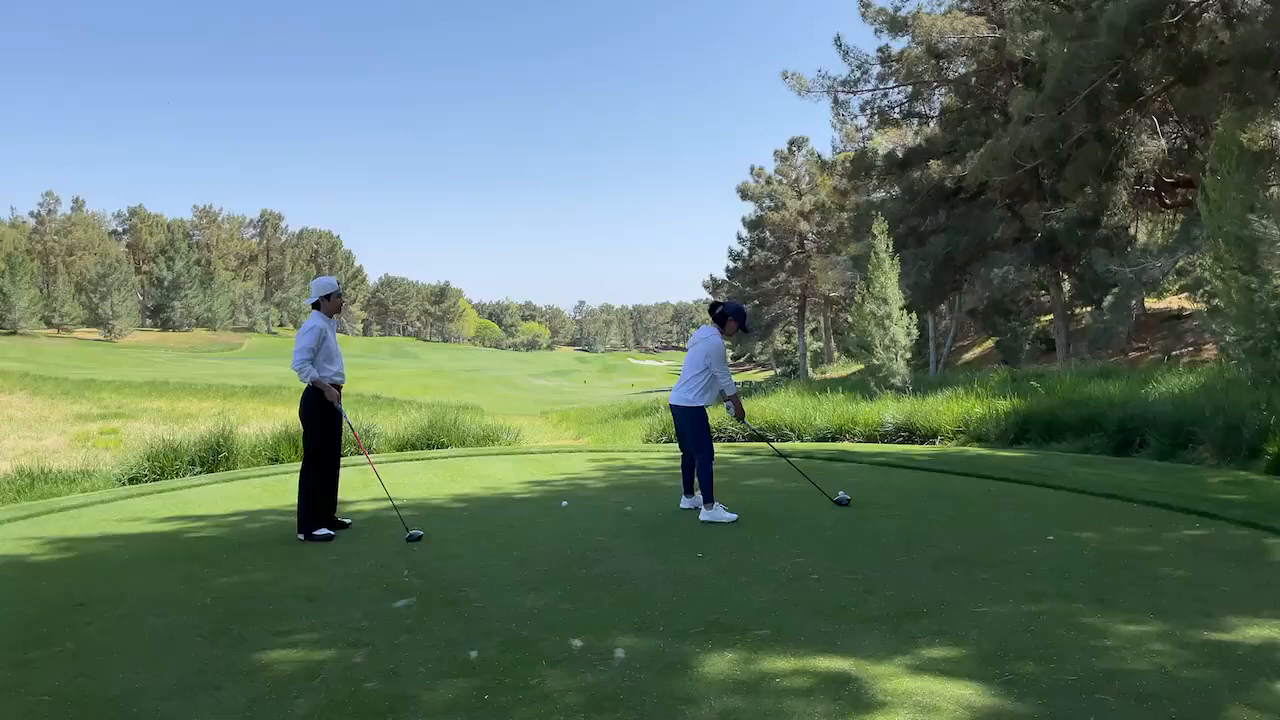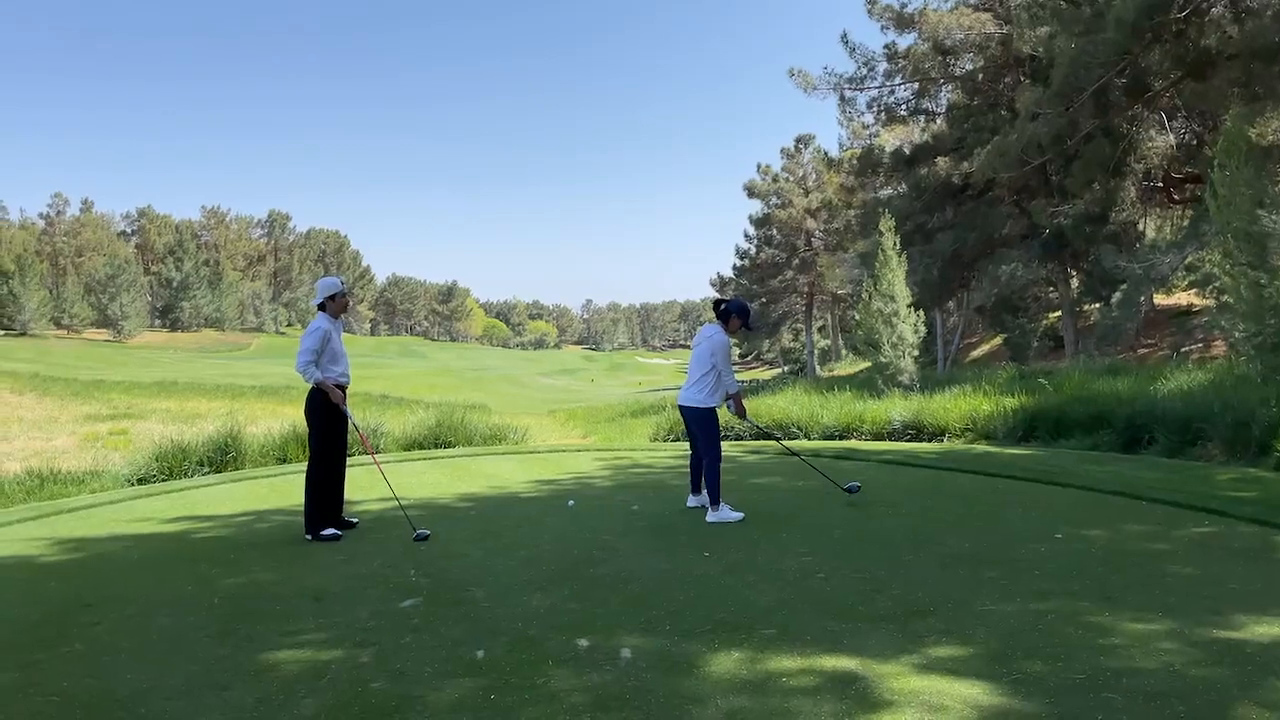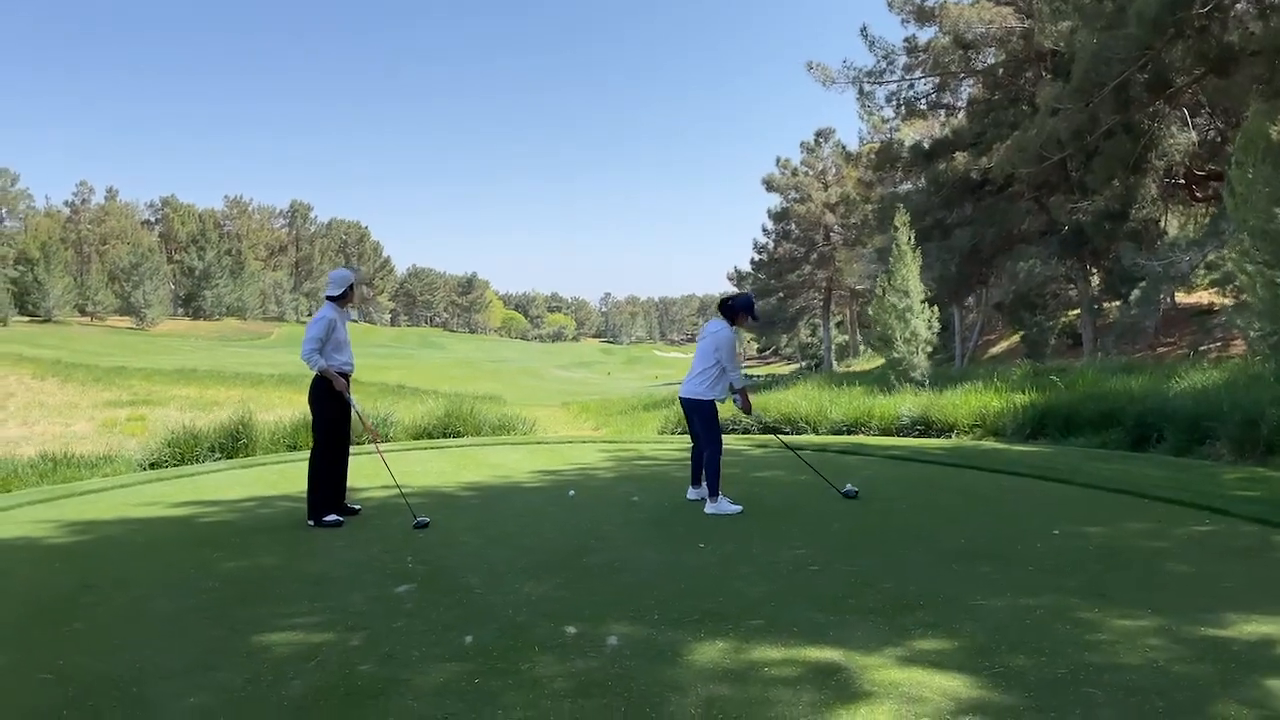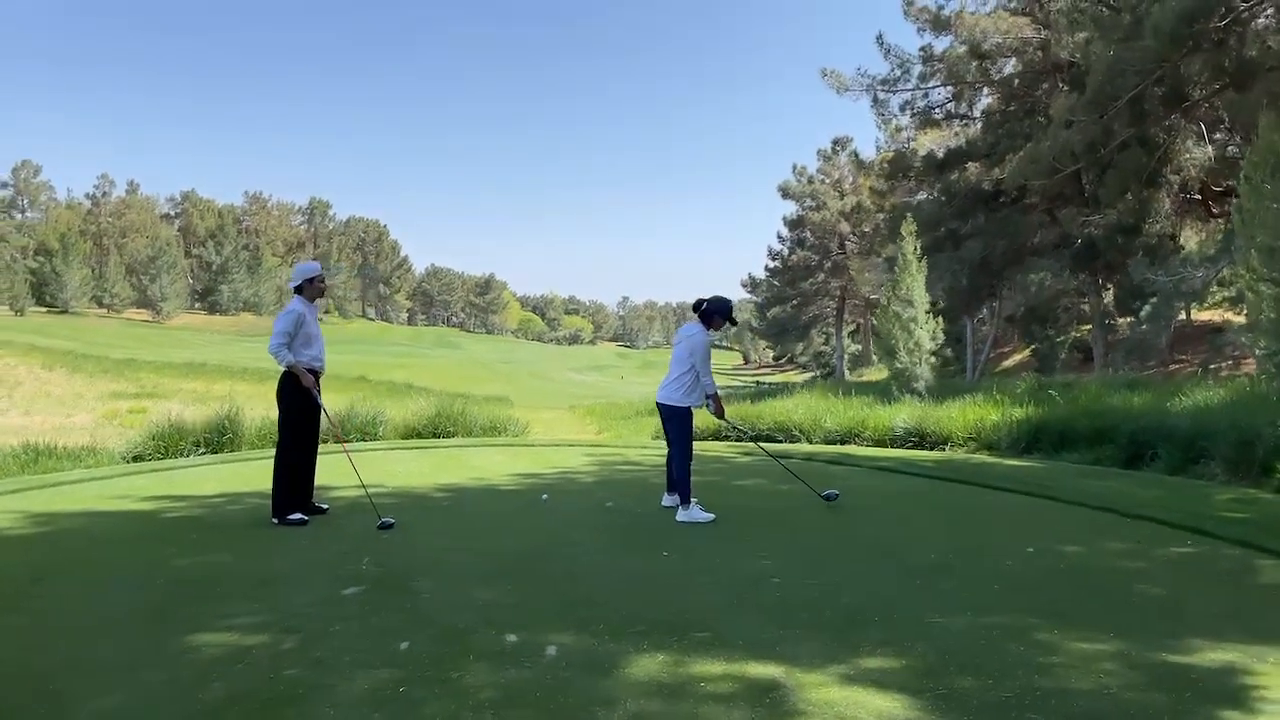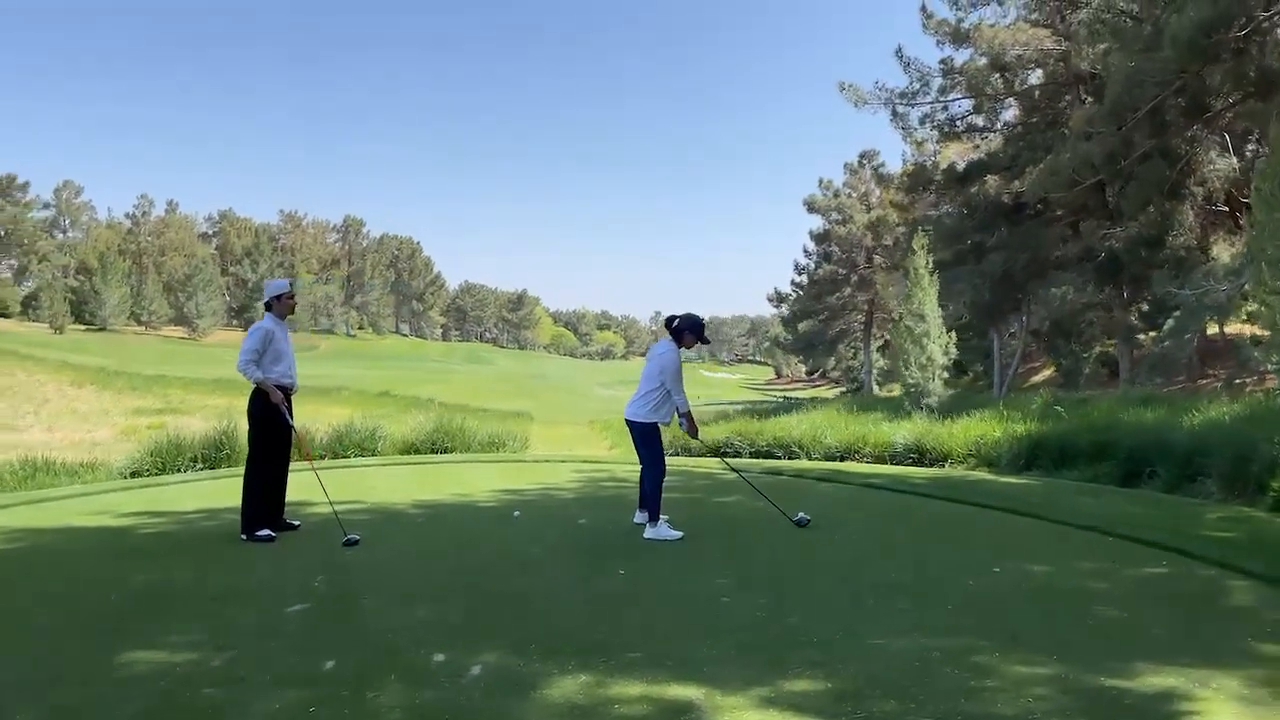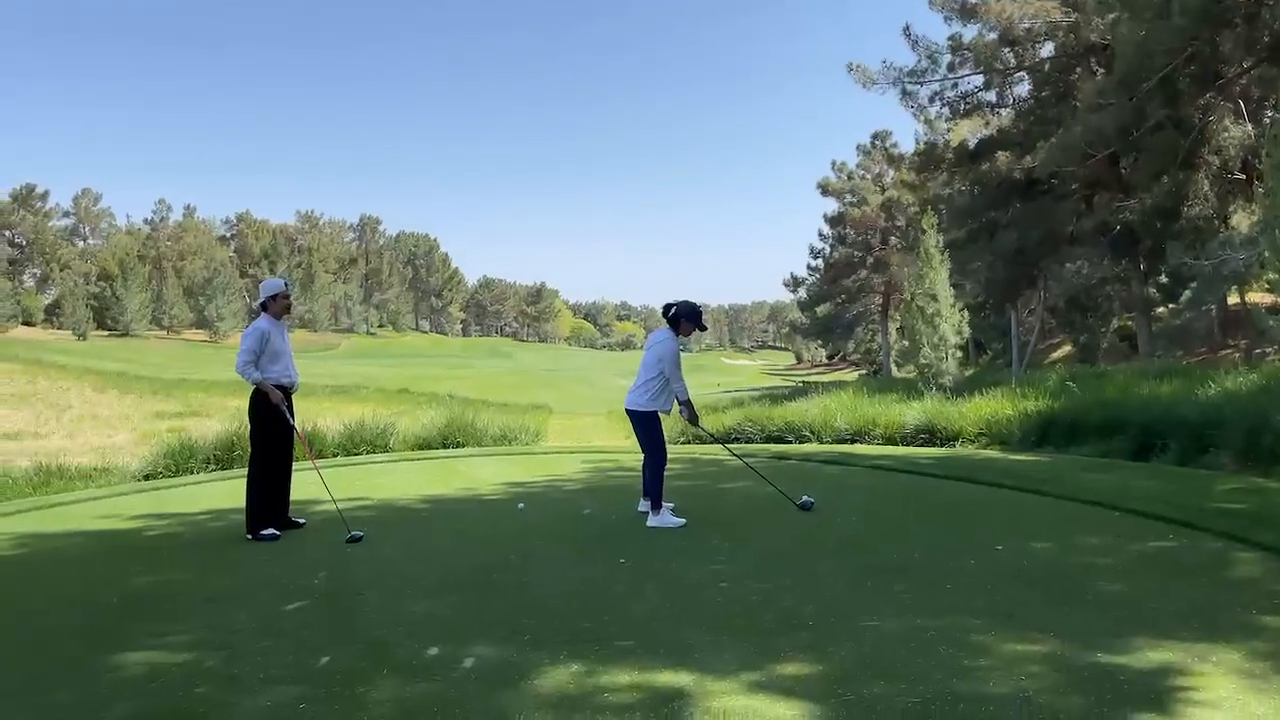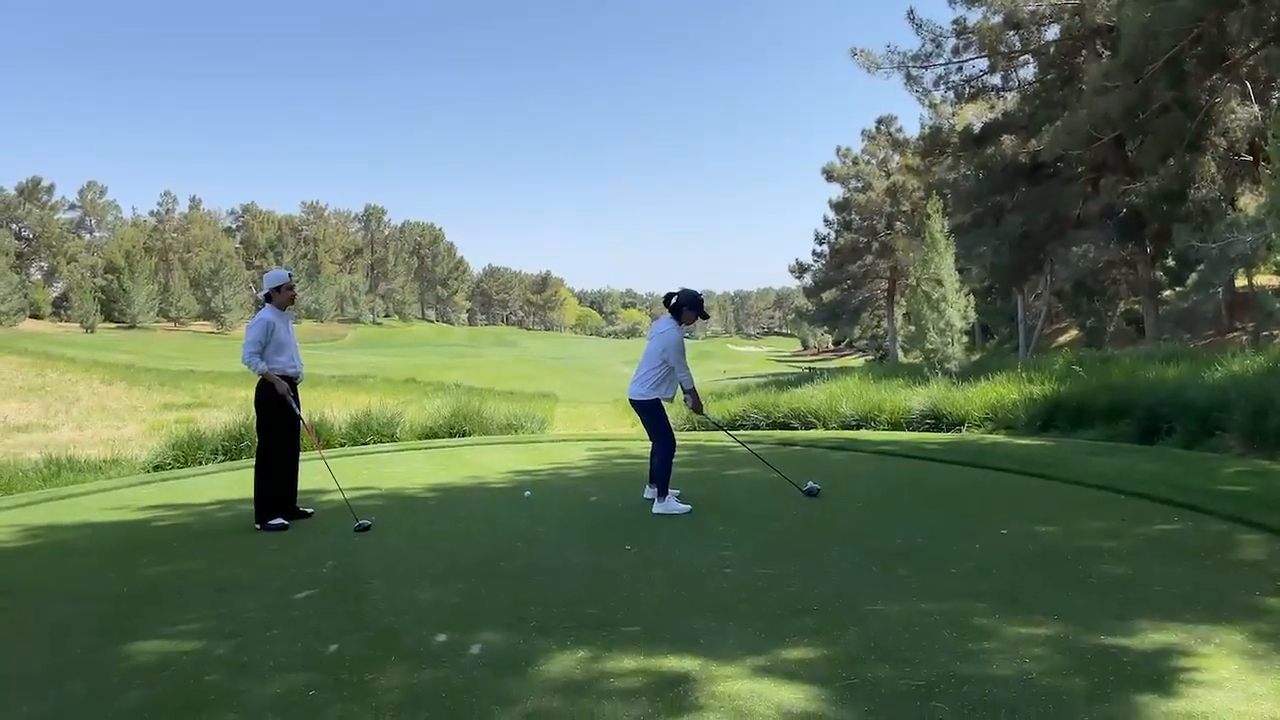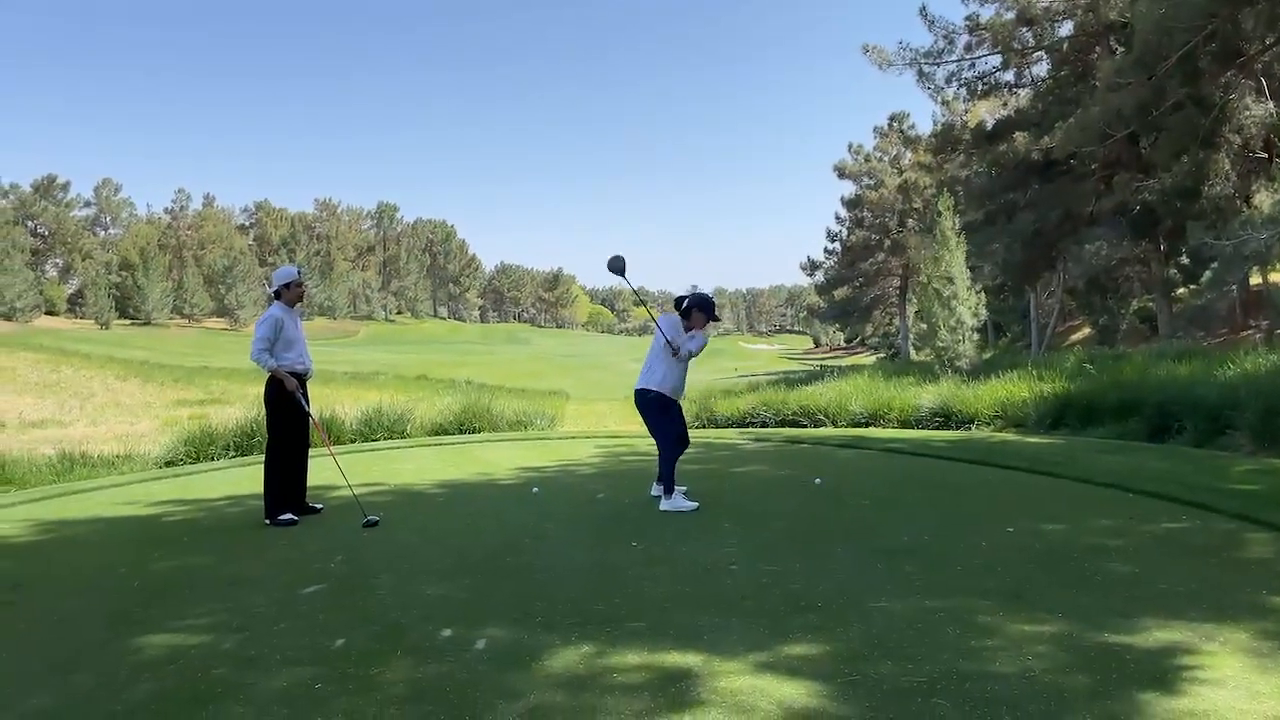
dt=0.7s
person 1, frame 1
left shoulder: (328, 325)
right shoulder: (315, 326)
right elbow: (300, 364)
right wrist: (326, 388)
left hip: (329, 398)
right hip: (318, 399)
left knee: (331, 459)
right knee: (315, 460)
left ankle: (326, 516)
right ankle: (308, 525)
person 1, frame 2
left shoulder: (334, 326)
right shoulder: (320, 328)
right elbow: (304, 365)
right wrist: (331, 390)
left hip: (335, 399)
right hip: (323, 400)
left knee: (337, 459)
right knee: (321, 461)
left ankle: (333, 516)
right ankle: (315, 525)
person 1, frame 3
left shoulder: (339, 316)
right shoulder: (325, 317)
right elbow: (309, 353)
right wrist: (334, 378)
left hip: (338, 387)
right hip: (327, 387)
left knee: (340, 447)
right knee: (324, 448)
left ankle: (335, 502)
right ankle: (318, 511)
person 1, frame 4
left shoulder: (310, 311)
right shoulder: (294, 311)
right elbow: (277, 347)
right wrist: (302, 374)
left hip: (310, 383)
right hip: (296, 383)
left knee: (308, 444)
right knee: (291, 445)
left ankle: (303, 501)
right ankle: (283, 509)
person 1, frame 5
left shoulder: (282, 329)
right shoulder: (263, 329)
right elbow: (245, 364)
right wrist: (271, 390)
left hip: (282, 399)
right hip: (266, 400)
left knee: (280, 460)
right knee: (260, 461)
left ankle: (274, 517)
right ankle: (252, 525)
person 1, frame 6
left shoulder: (280, 328)
right shoulder: (259, 329)
right elbow: (244, 365)
right wrist: (270, 390)
left hip: (283, 398)
right hip: (266, 399)
left knee: (283, 459)
right knee: (263, 461)
left ankle: (279, 515)
right ankle: (257, 524)
person 1, frame 7
left shoulder: (286, 319)
right shoulder: (264, 320)
right elbow: (249, 356)
left wrist: (295, 377)
right wrist: (276, 381)
left hip: (289, 388)
right hip: (272, 390)
left knee: (290, 449)
right knee: (270, 451)
left ankle: (287, 506)
right ankle: (265, 514)
person 1, frame 8
left shoulder: (294, 315)
right shoulder: (273, 317)
right elbow: (258, 353)
left wrist: (305, 372)
right wrist: (285, 378)
left hip: (298, 384)
right hip: (281, 386)
left knee: (299, 445)
right knee: (280, 447)
left ankle: (297, 501)
right ankle: (275, 510)
person 2, frame 1
left shoulder: (704, 334)
right shoulder: (715, 342)
right elbow: (724, 377)
left wrist: (727, 398)
right wrist: (738, 405)
left hip: (679, 401)
right hip: (690, 404)
left knee: (690, 451)
right knee: (705, 454)
left ankle: (689, 497)
right ankle: (709, 508)
person 2, frame 2
left shoulder: (708, 332)
right shoulder: (719, 339)
right elbow: (726, 374)
left wrist: (730, 396)
right wrist: (738, 403)
left hip: (688, 401)
right hip: (700, 405)
left knee: (699, 451)
right knee: (712, 455)
left ankle: (696, 496)
right ankle: (715, 509)
person 2, frame 3
left shoulder: (713, 326)
right shoulder: (725, 334)
right elbow: (733, 370)
left wrist: (735, 391)
right wrist: (744, 398)
left hip: (689, 393)
right hip: (701, 397)
left knee: (700, 443)
right knee: (713, 447)
left ankle: (696, 488)
right ankle: (713, 501)
person 2, frame 4
left shoulder: (689, 329)
right shoulder: (700, 338)
right elbow: (705, 375)
left wrist: (709, 397)
right wrist: (717, 403)
left hip: (667, 399)
right hip: (677, 402)
left knee: (676, 450)
right knee: (683, 454)
left ankle: (671, 495)
right ankle: (685, 509)
person 2, frame 5
left shoulder: (663, 347)
right shoulder: (671, 356)
right elbow: (677, 393)
left wrist: (683, 417)
right wrist: (691, 423)
left hip: (638, 415)
right hip: (645, 419)
left knee: (649, 466)
right knee: (656, 469)
left ankle: (643, 512)
right ankle: (653, 526)
person 2, frame 6
left shoulder: (661, 335)
right shoulder: (669, 345)
right elbow: (676, 382)
left wrist: (682, 405)
right wrist: (690, 411)
left hip: (639, 404)
right hip: (644, 408)
left knee: (652, 455)
right knee: (658, 458)
left ankle: (648, 500)
right ankle: (656, 514)
person 2, frame 7
left shoulder: (664, 323)
right shoulder: (673, 335)
left elbow: (676, 370)
right elbow: (683, 371)
left wrist: (686, 393)
right wrist: (695, 399)
left hip: (643, 393)
right hip: (646, 396)
left knee: (660, 441)
right knee: (667, 444)
left ankle: (653, 487)
right ankle: (662, 501)
person 2, frame 8
left shoulder: (700, 336)
right shoulder: (667, 321)
left elbow: (689, 351)
right elbow: (668, 343)
left wrist: (678, 349)
left hip: (670, 396)
right hip: (648, 393)
left knee: (681, 441)
right knee: (667, 443)
left ankle: (661, 484)
right ankle: (668, 497)
